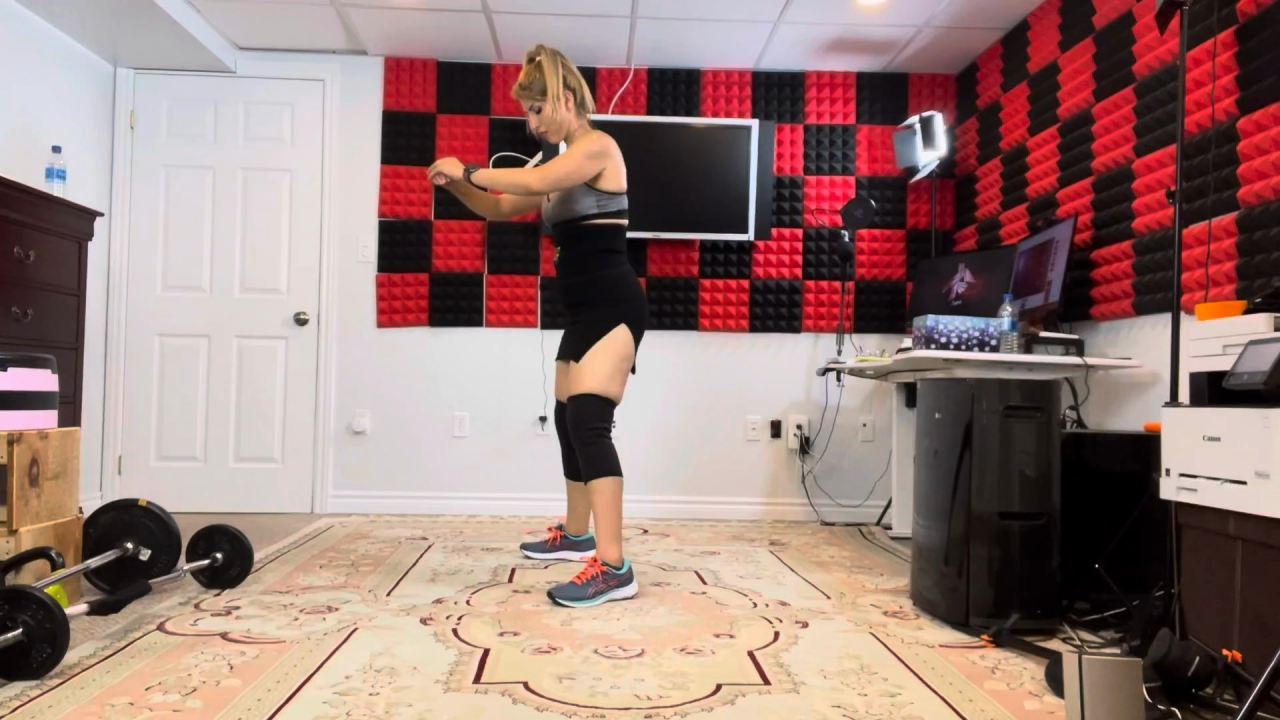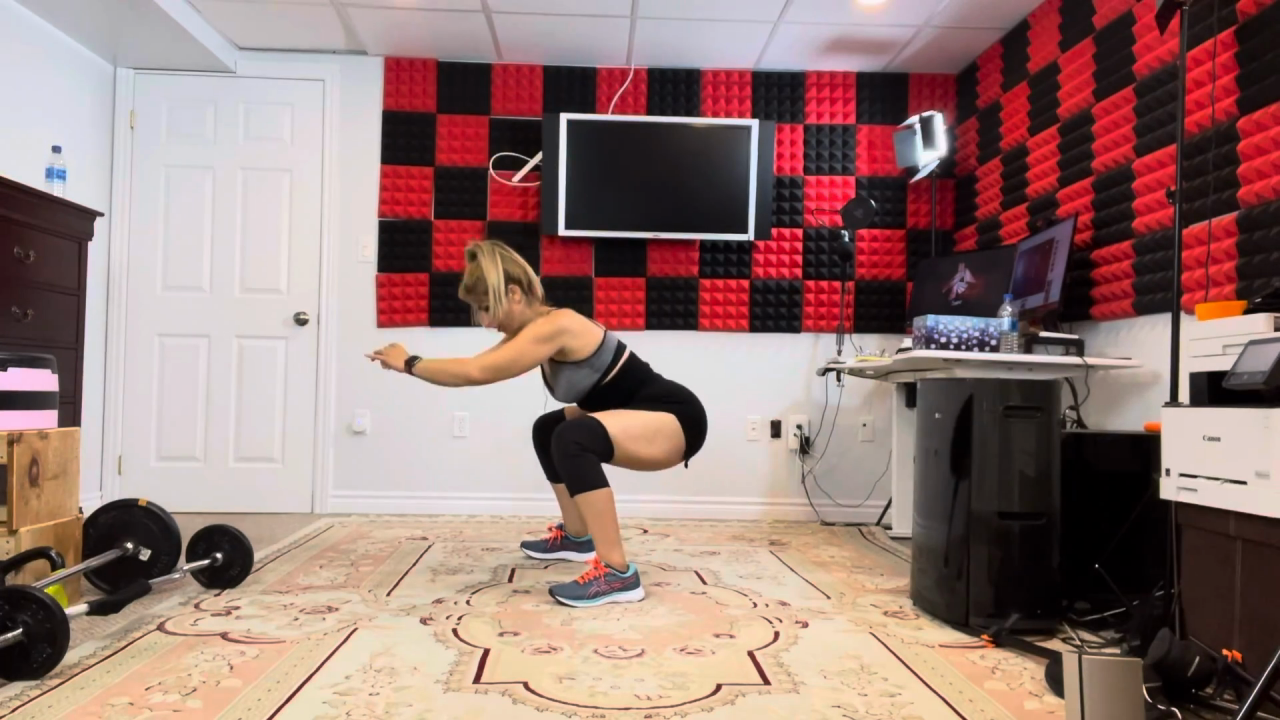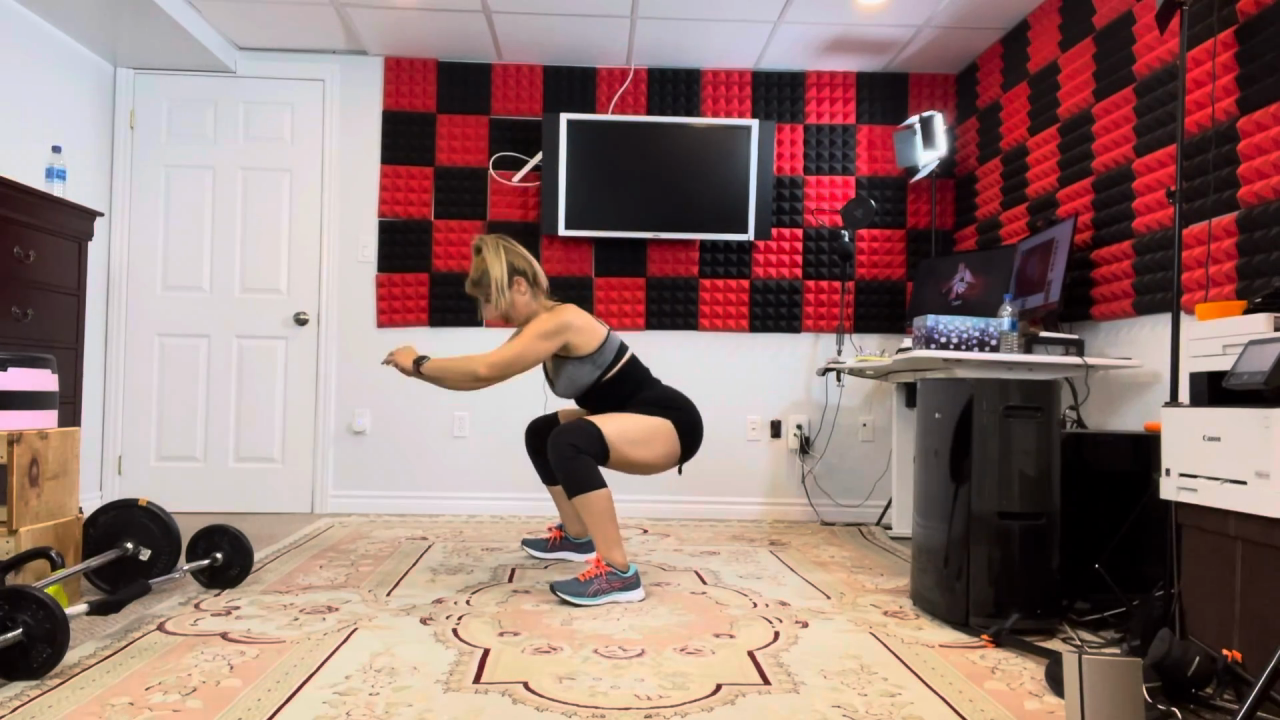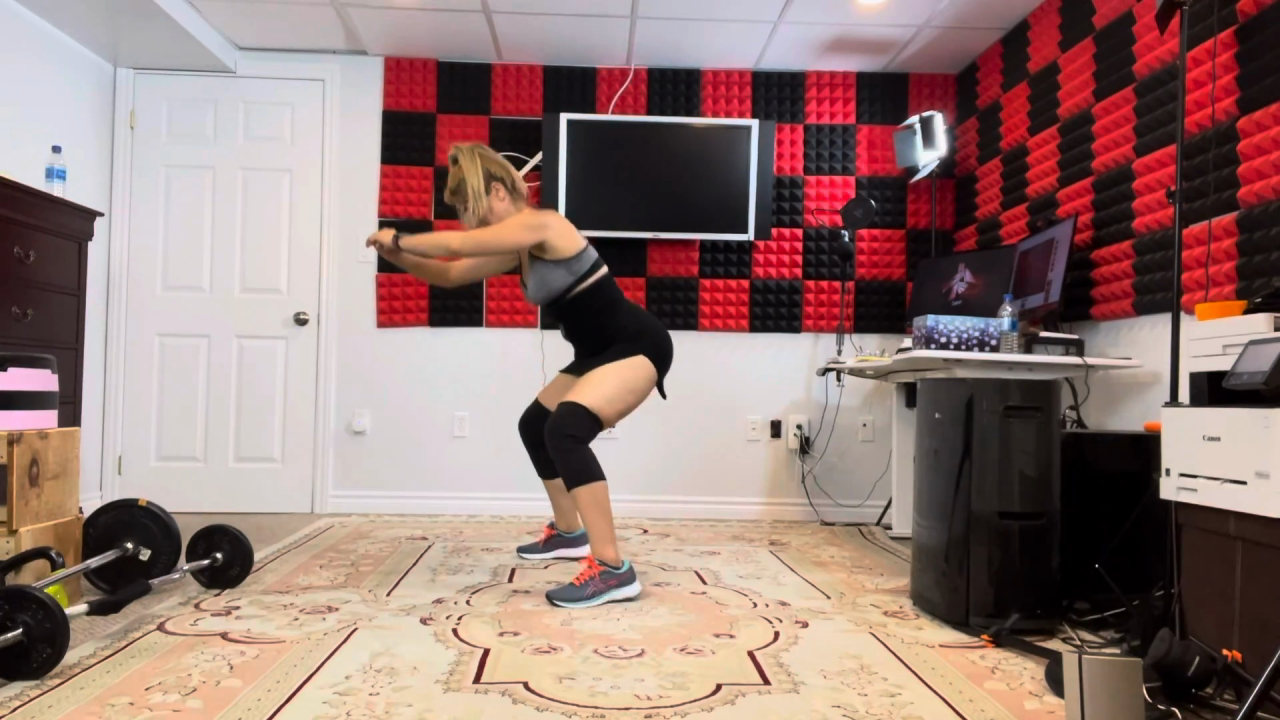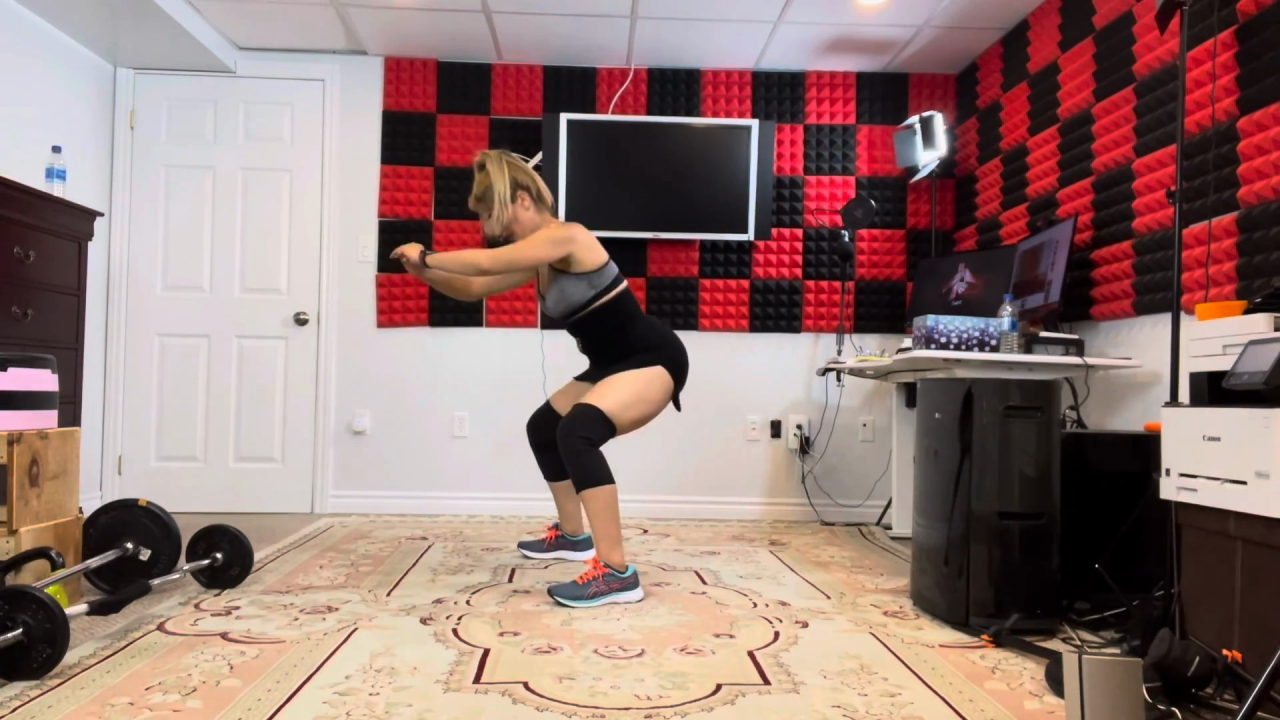
dt=1s
person 1, frame 1
left shoulder: (597, 146)
right shoulder: (564, 166)
left elbow: (532, 182)
right elbow: (502, 207)
left wrist: (468, 170)
right wrist: (457, 182)
left hip: (612, 307)
right hip: (586, 311)
left knee: (588, 423)
right knee: (569, 422)
left ankle: (613, 567)
right ankle: (576, 534)
person 1, frame 2
left shoulder: (556, 326)
right shoulder: (535, 331)
left elbow: (477, 373)
right elbow: (479, 368)
left wrist: (410, 363)
right wrist: (413, 364)
left hip: (675, 417)
right hip: (641, 412)
left knee: (572, 439)
right knee: (547, 432)
left ankle: (617, 572)
right ankle: (577, 535)
person 1, frame 3
left shoulder: (561, 321)
right shoulder: (539, 329)
left elbow: (484, 370)
right elbow: (480, 378)
left wrist: (419, 362)
right wrist: (420, 366)
left hip: (671, 422)
right hip: (638, 417)
left knee: (568, 442)
right knee: (540, 435)
left ankle: (618, 573)
right ankle: (577, 537)
person 1, frame 4
left shoulder: (541, 223)
right shoulder: (520, 245)
left elbow: (457, 243)
right elbow: (450, 273)
left wrist: (398, 238)
right wrist: (397, 253)
left hip: (637, 344)
right hip: (601, 349)
left knee: (566, 429)
right knee: (535, 423)
left ankle: (612, 567)
right ankle: (568, 531)
person 1, frame 5
left shoulder: (566, 236)
right shoulder: (542, 256)
left elbow: (485, 262)
right elbow: (474, 287)
left wrist: (425, 256)
right wrist: (422, 269)
left hip: (654, 359)
right hip: (615, 363)
left knee: (577, 431)
right knee: (543, 427)
left ankle: (616, 571)
right ankle: (572, 534)
